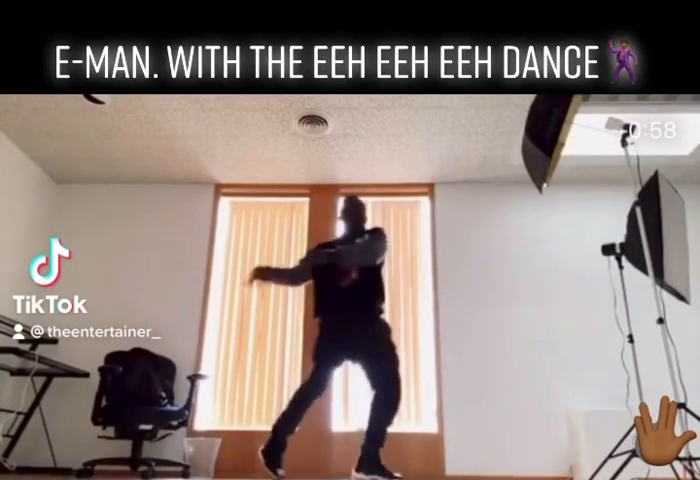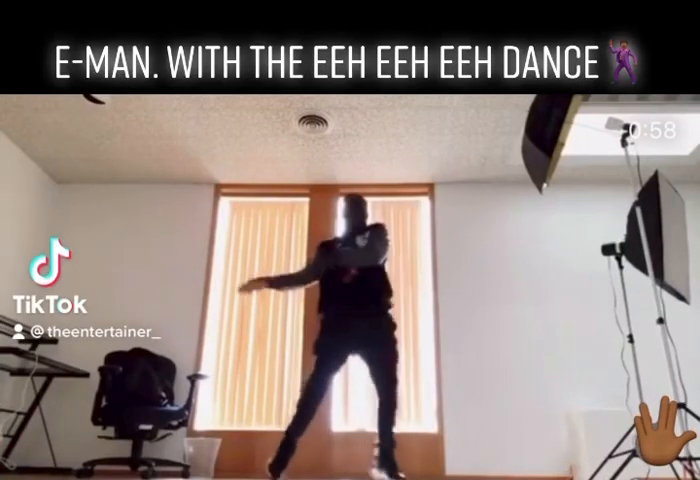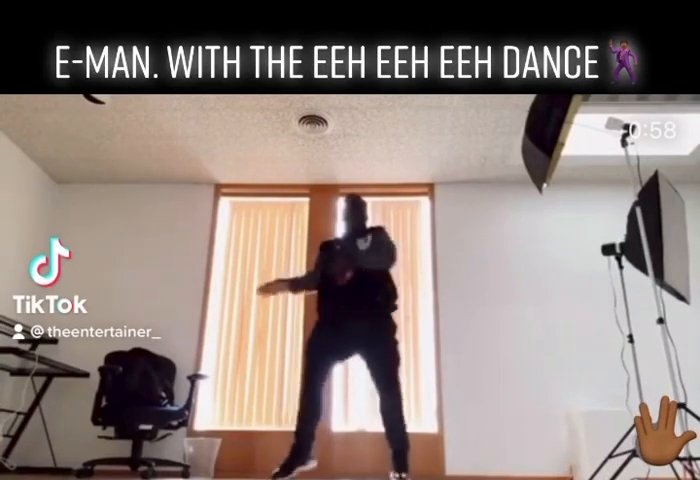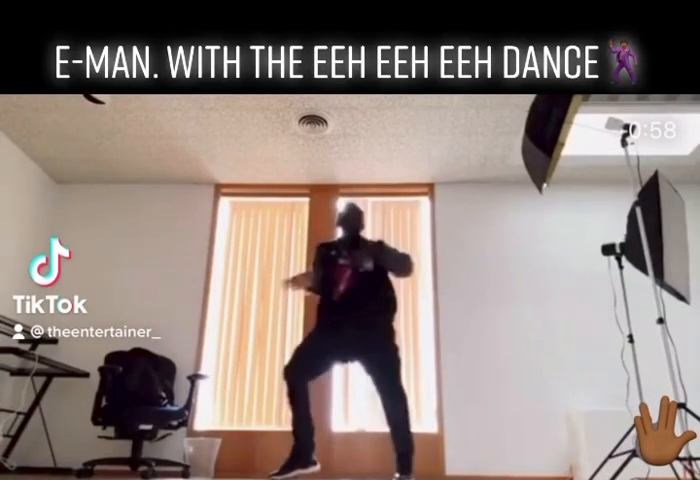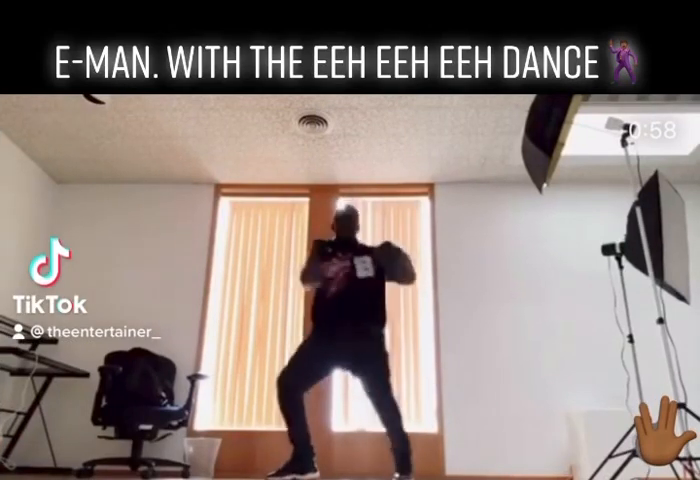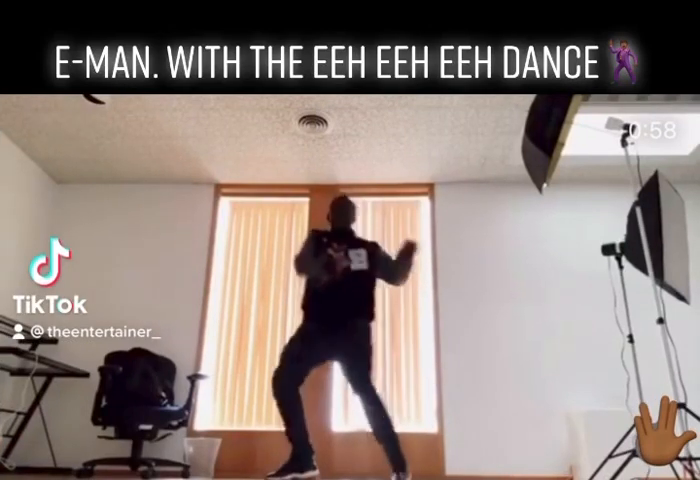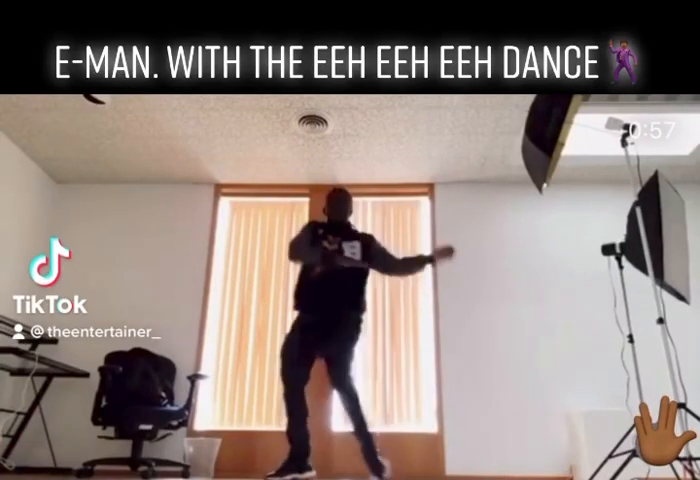
dt=0.1s
person 1, frame 1
left shoulder: (374, 238)
right shoulder: (325, 249)
left elbow: (370, 254)
right elbow: (297, 276)
left wrist: (327, 257)
right wrist: (267, 273)
left hip: (369, 324)
right hip: (336, 324)
left knee: (390, 386)
right knee: (319, 382)
right ankle: (275, 446)
person 1, frame 2
left shoulder: (376, 233)
right shoulder: (328, 246)
left elbow: (373, 255)
right elbow: (306, 276)
left wrist: (334, 257)
right wrist: (269, 282)
left hip: (373, 319)
right hip: (338, 319)
left knee: (387, 383)
right knee: (320, 380)
right ankle: (287, 447)
person 1, frame 3
left shoulder: (377, 236)
right shoulder: (330, 248)
left elbow: (387, 260)
right elbow: (315, 279)
left wrist: (349, 257)
right wrist: (286, 284)
left hip: (374, 320)
right hip: (336, 320)
left knee: (388, 384)
right knee: (312, 377)
right ankle: (301, 451)
person 1, frame 4
left shoulder: (375, 250)
right shoulder: (326, 251)
left elbow: (405, 268)
right elbow: (318, 283)
left wrist: (380, 253)
right wrist: (306, 281)
left hip: (371, 329)
right hip: (332, 329)
left knee: (391, 390)
right knee: (294, 374)
right ankle: (303, 453)
person 1, frame 5
left shoulder: (376, 256)
right shoulder: (322, 250)
left elbow: (407, 276)
right elbow: (309, 278)
left wrist: (393, 254)
right wrist: (322, 272)
left hip: (364, 336)
right hip: (326, 335)
left knee: (381, 396)
right knee: (287, 384)
person 1, frame 6
left shoulder: (370, 250)
right shoulder: (317, 240)
left elbow: (396, 275)
right elbow: (303, 265)
left wrist: (407, 254)
right wrist: (334, 266)
left hip: (351, 327)
right hip: (316, 325)
left knee: (362, 387)
right knee: (283, 382)
person 1, frame 7
left shoulder: (364, 242)
right shoulder: (312, 231)
left elbow: (395, 267)
right elbow: (296, 251)
left wrist: (429, 258)
right wrist: (334, 259)
left hip: (343, 319)
right hip: (310, 318)
left knee: (339, 378)
right knee: (292, 379)
left ankle: (370, 454)
